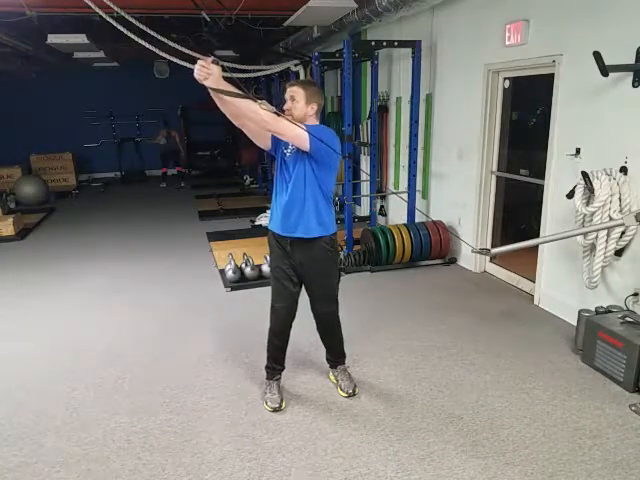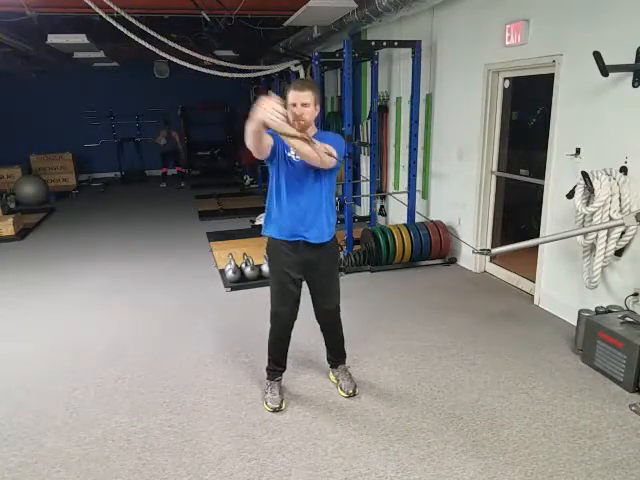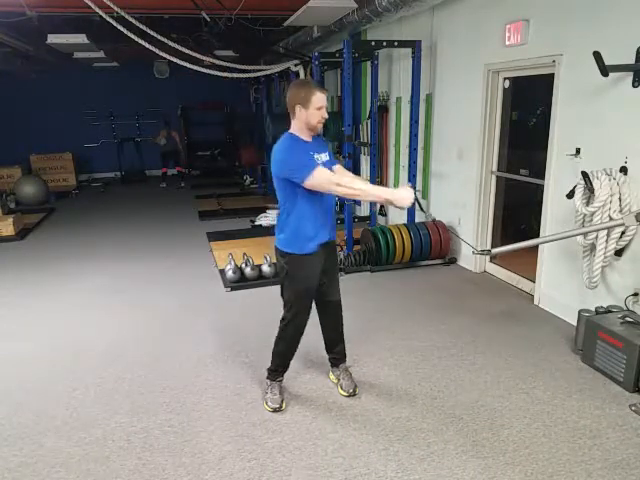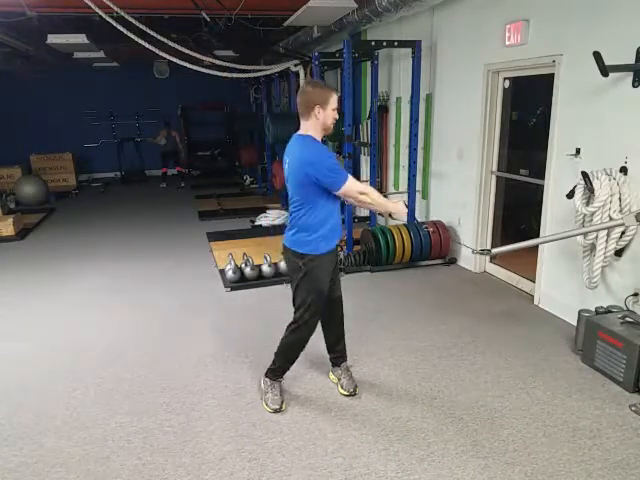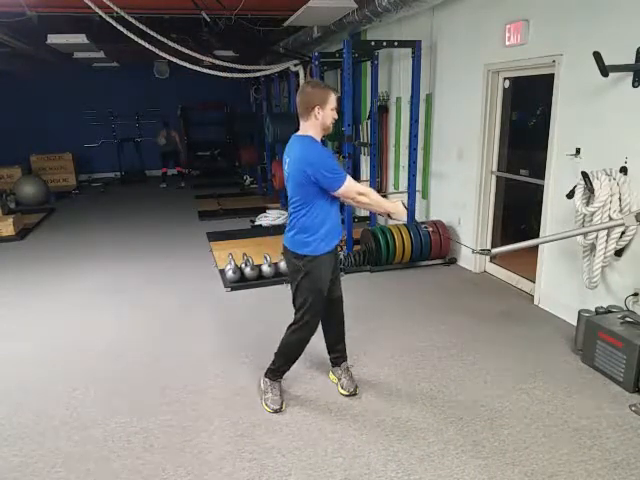
dt=0.5s
person 1, frame 1
left shoulder: (326, 139)
right shoulder: (282, 141)
left elbow: (271, 123)
right elbow: (245, 122)
left wrist: (222, 84)
right wrist: (213, 86)
left hip: (318, 243)
right hip: (282, 240)
left knee: (326, 310)
right knee: (281, 313)
left ankle: (338, 365)
right ankle: (273, 377)
person 1, frame 2
left shoulder: (332, 142)
right shoulder: (276, 143)
left elbow: (318, 158)
right elbow: (255, 144)
left wrist: (283, 127)
right wrist: (258, 119)
left hip: (322, 244)
right hip: (283, 244)
left knee: (328, 311)
right knee: (282, 316)
left ankle: (338, 366)
right ankle: (274, 378)
person 1, frame 3
left shoulder: (319, 144)
right shoulder: (288, 151)
left elbow: (346, 176)
right elbow: (336, 186)
left wrist: (388, 193)
right wrist: (390, 195)
left hip: (324, 245)
right hip: (298, 251)
left knee: (331, 309)
right knee: (295, 317)
left ankle: (338, 366)
right ankle: (274, 378)
person 1, frame 4
left shoulder: (299, 145)
right shoulder: (315, 155)
left elbow: (344, 191)
right elbow: (358, 192)
left wrist: (382, 205)
right wrist: (392, 208)
left hip: (321, 247)
right hip: (309, 253)
left knee: (332, 308)
right knee: (306, 318)
left ankle: (338, 365)
right ankle: (272, 378)
person 1, frame 5
left shoulder: (301, 146)
right shoulder: (314, 154)
left elbow: (344, 190)
right elbow: (356, 194)
left wrist: (382, 205)
right wrist: (391, 208)
left hip: (324, 247)
right hip: (309, 253)
left knee: (333, 308)
right knee: (307, 319)
left ankle: (339, 365)
right ankle: (272, 378)
